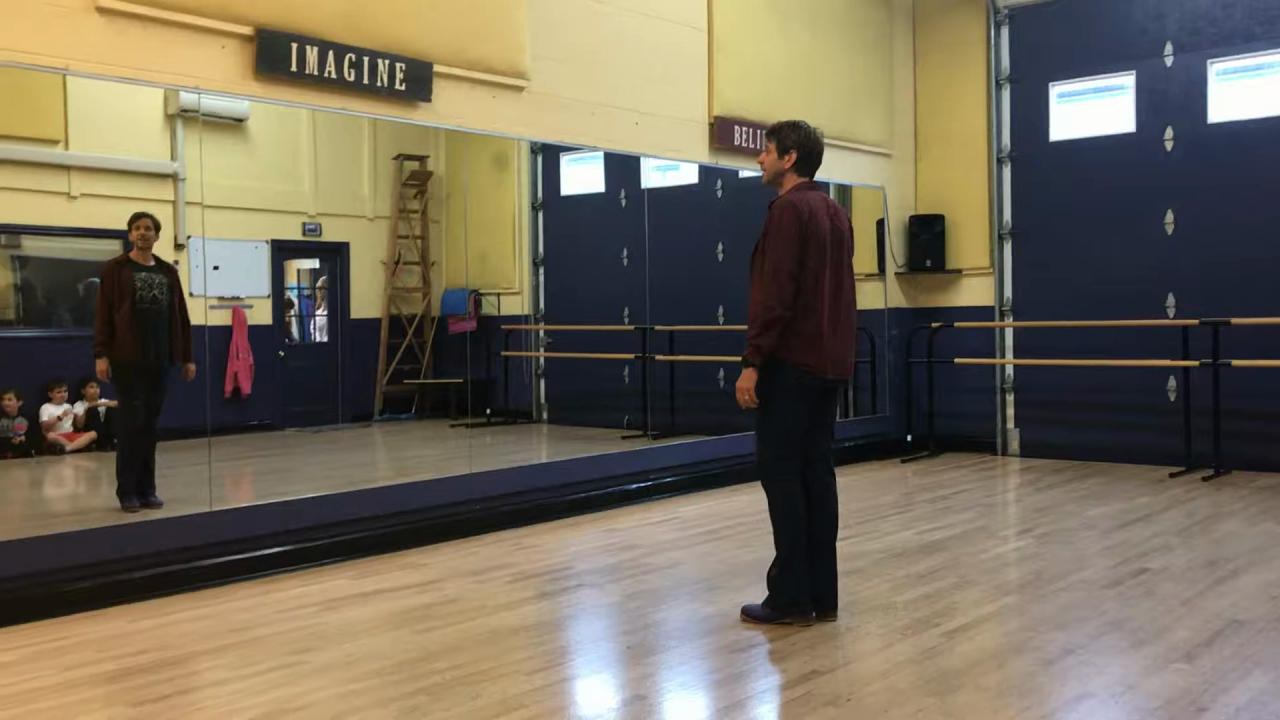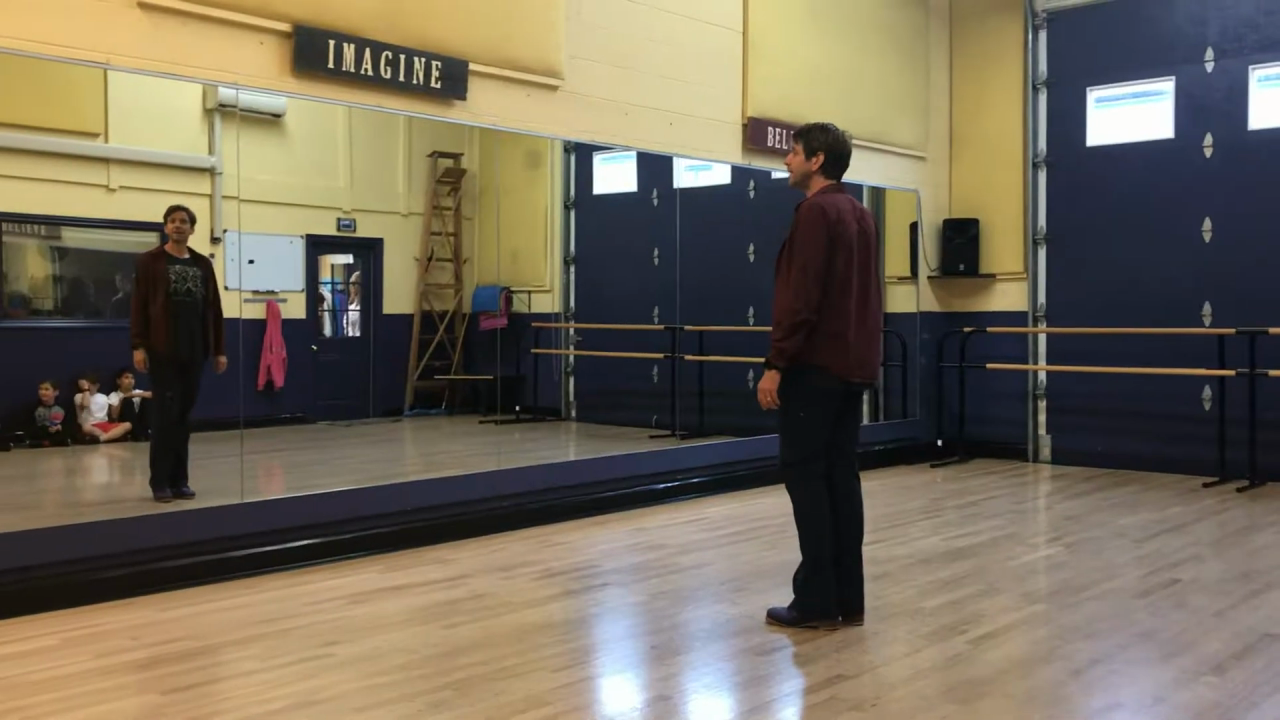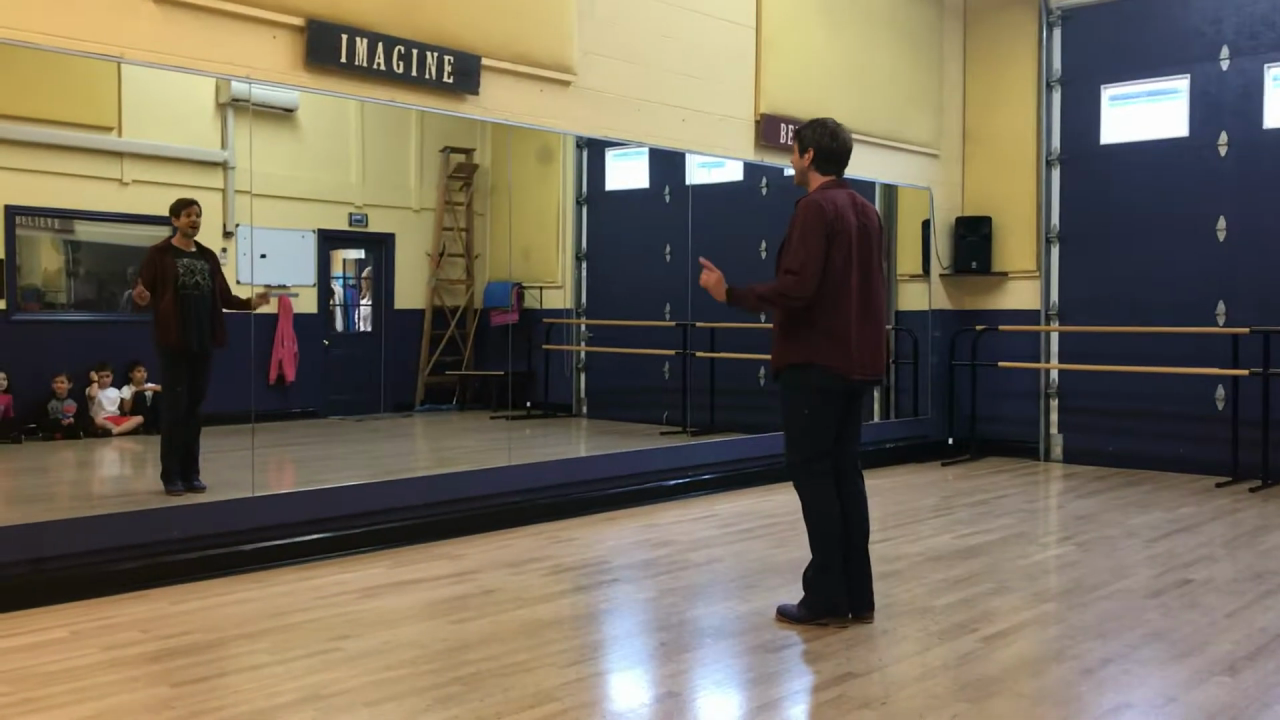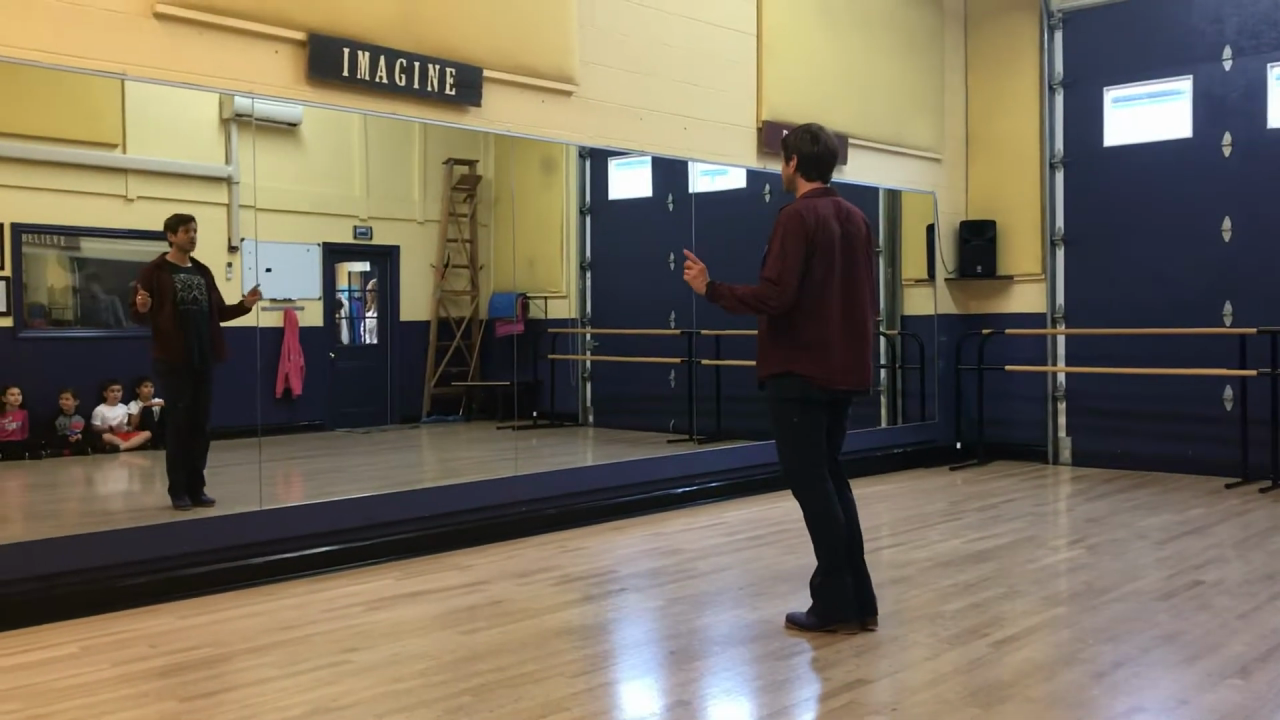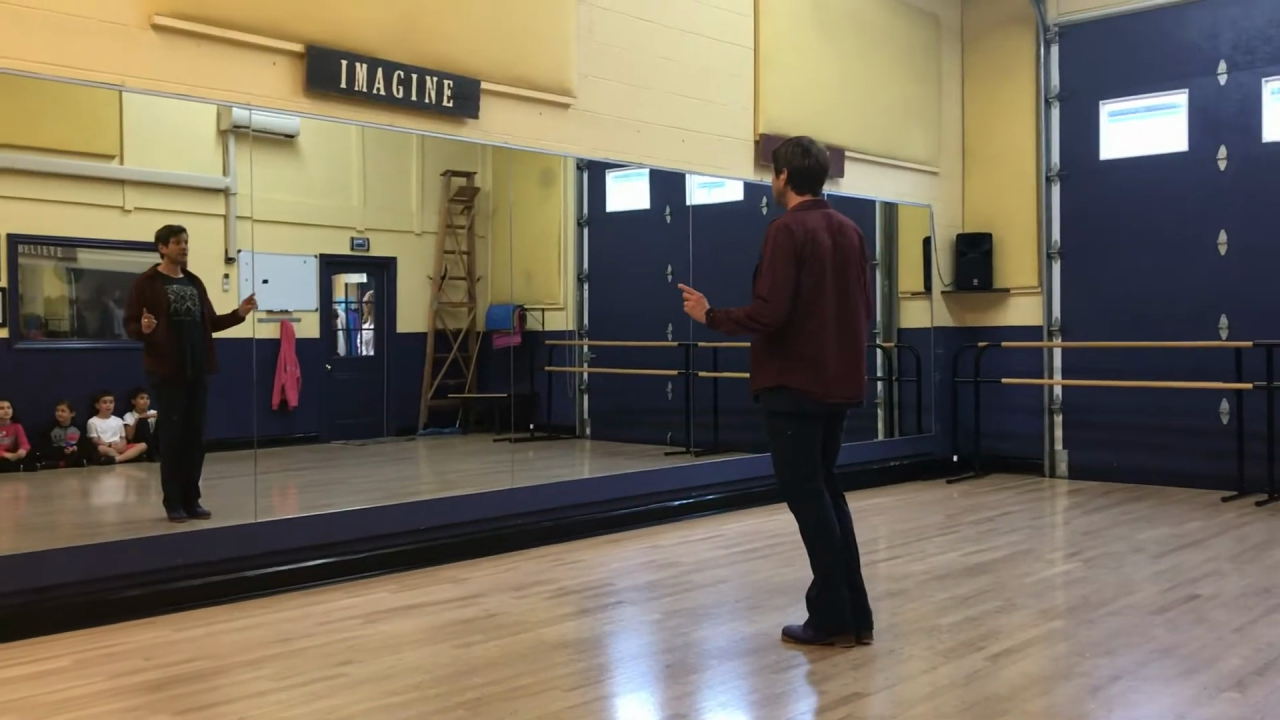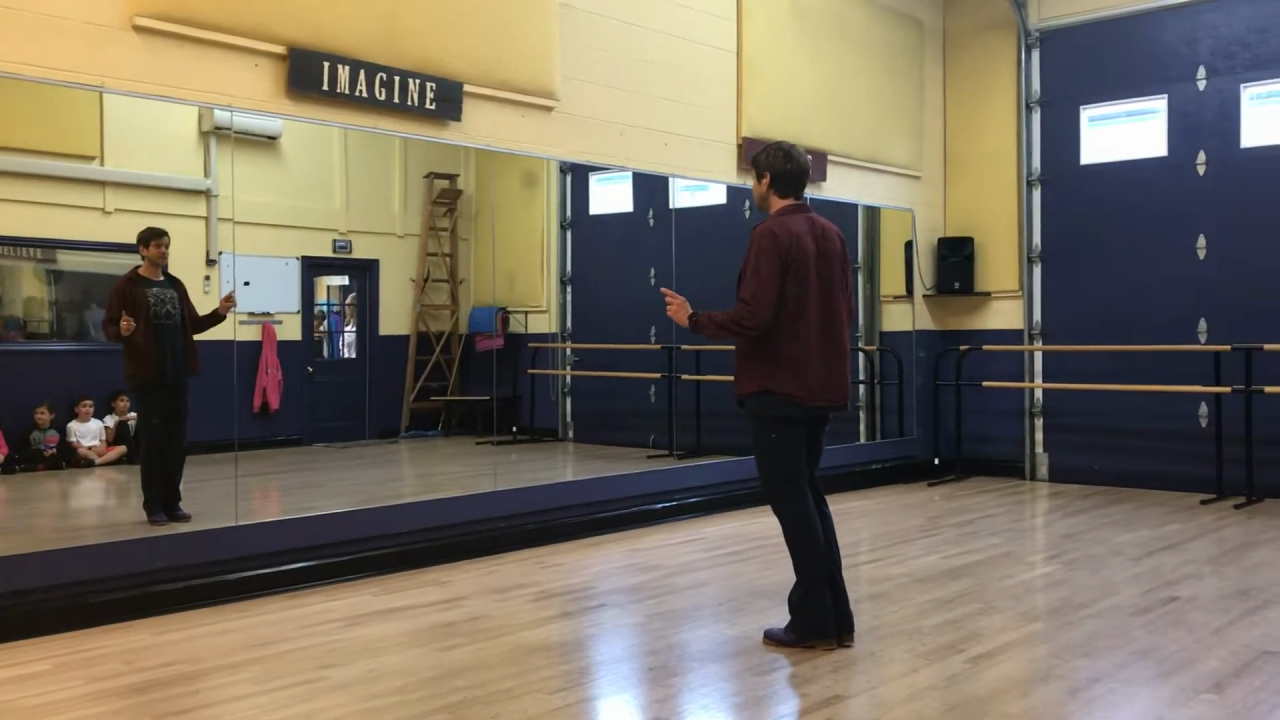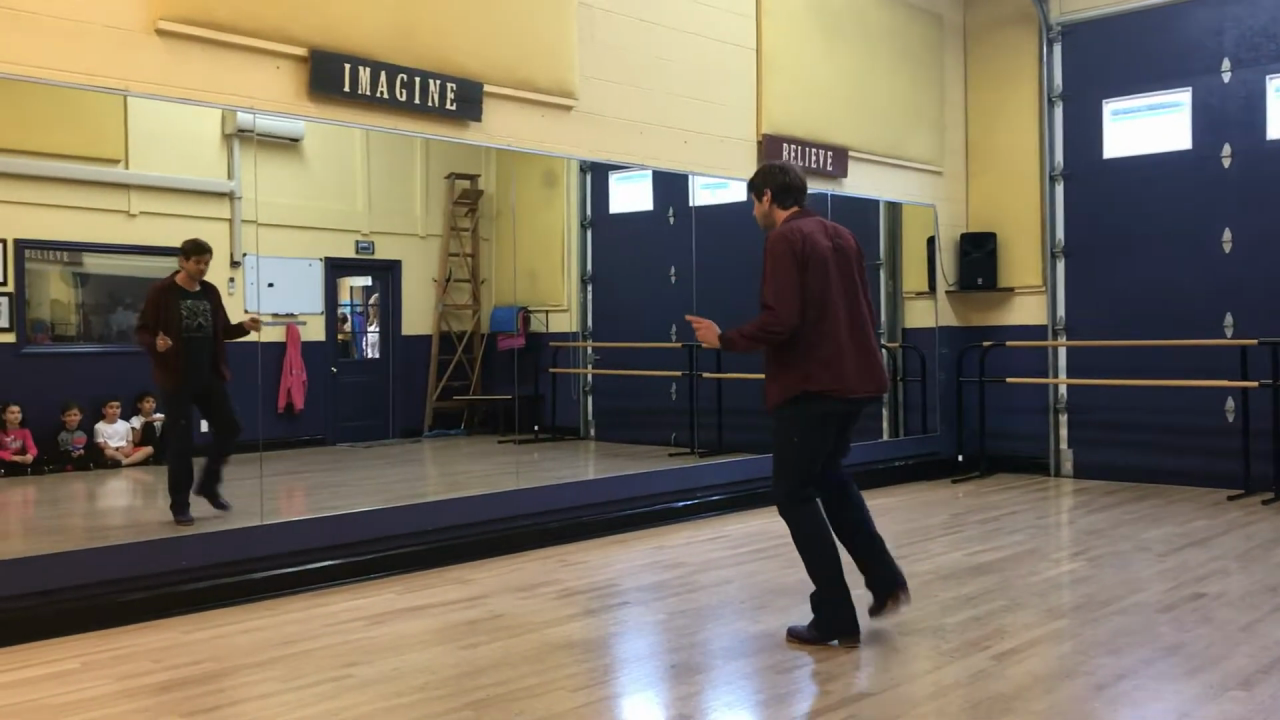
dt=0.7s
person 1, frame 1
left shoulder: (789, 209)
right shoulder: (835, 213)
left elbow: (776, 295)
left wrist: (752, 362)
left hip: (790, 365)
right hip: (828, 363)
left knee: (781, 474)
right knee: (816, 473)
left ankle: (790, 598)
right ankle: (822, 594)
person 1, frame 2
left shoulder: (815, 211)
right shoulder: (861, 215)
left elbow: (801, 299)
left wrist: (775, 364)
left hip: (815, 367)
right hip: (853, 366)
left knee: (805, 476)
right knee: (841, 476)
left ankle: (817, 601)
right ankle: (848, 599)
person 1, frame 3
left shoulder: (815, 208)
right shoulder: (866, 212)
left elbow: (796, 288)
left wrist: (731, 293)
left hip: (814, 364)
right hip: (857, 363)
left knee: (812, 475)
right knee: (845, 473)
left ankle: (826, 598)
right ankle: (856, 595)
person 1, frame 4
left shoulder: (798, 216)
right shoulder: (856, 220)
left elbow: (775, 295)
left wrist: (710, 288)
left hip: (798, 372)
right hip: (843, 371)
left knee: (810, 483)
right knee: (830, 477)
left ankle: (835, 605)
right ankle: (858, 600)
person 1, frame 5
left shoulder: (787, 230)
right shoulder: (849, 231)
left elbow: (769, 313)
right elbow: (862, 308)
left wrist: (710, 316)
left hip: (793, 386)
right hip: (837, 384)
left knee: (806, 497)
right knee: (825, 491)
left ankle: (831, 617)
right ankle: (853, 613)
person 1, frame 6
left shoulder: (771, 234)
right shoulder: (831, 235)
left elbow: (753, 316)
right elbow: (844, 311)
left wrist: (693, 319)
left hip: (778, 389)
right hip: (822, 386)
left knee: (791, 501)
right knee: (808, 495)
left ankle: (813, 622)
right ankle: (835, 618)
person 1, frame 7
left shoulder: (784, 240)
right shoulder: (842, 236)
left elbow: (779, 321)
left wrist: (723, 339)
left hip: (810, 385)
right hip: (859, 379)
left knee: (795, 496)
right knee: (829, 477)
left ankle: (835, 618)
right ankle: (884, 580)
person 2, frame 1
left shoulder: (168, 272)
right shoulder: (115, 269)
left elbow: (180, 316)
right elbow: (104, 315)
left wrist: (187, 357)
right wrist: (101, 354)
left hip: (160, 359)
right hip: (128, 360)
left knee: (150, 424)
right knee: (131, 423)
left ankle: (147, 489)
right ankle: (127, 491)
person 2, frame 2
left shoulder: (203, 264)
right shoulder: (150, 261)
left elbow: (214, 309)
right elbow: (139, 307)
left wrist: (219, 349)
right wrist: (138, 346)
left hip: (195, 351)
right hip: (163, 351)
left knee: (184, 415)
right knee: (165, 414)
left ankle: (179, 480)
right ankle: (160, 481)
person 2, frame 3
left shoulder: (208, 257)
right shoulder: (158, 255)
left elbow: (223, 298)
right elbow: (146, 296)
left wrist: (249, 303)
right wrist: (142, 300)
left hip: (203, 344)
right hip: (172, 344)
left knee: (194, 408)
right knee: (175, 407)
left ankle: (191, 473)
right ankle: (171, 475)
person 2, frame 4
left shoulder: (203, 272)
right shoulder: (155, 271)
left elbow: (218, 313)
right elbow: (140, 316)
left wrist: (244, 305)
right wrist: (142, 309)
left hip: (203, 358)
right hip: (173, 360)
left knee: (200, 423)
right knee: (178, 423)
left ankle: (196, 487)
right ankle: (178, 490)
person 2, frame 5
left shoulder: (194, 283)
right shoulder: (147, 283)
left elbow: (209, 323)
right elbow: (130, 325)
left wrist: (239, 313)
right wrist: (143, 329)
left hip: (197, 370)
right hip: (166, 372)
left knee: (195, 436)
right knee: (173, 436)
left ankle: (191, 499)
right ankle: (173, 502)
person 2, frame 6
left shoulder: (175, 285)
right shoulder: (127, 286)
left elbow: (192, 325)
right elbow: (108, 326)
left wrist: (219, 312)
right wrist: (122, 331)
left hip: (177, 373)
right hip: (146, 375)
left knee: (176, 439)
right knee: (153, 439)
left ankle: (172, 502)
right ankle: (154, 506)
person 2, frame 7
left shoulder: (211, 293)
right shoulder: (161, 293)
left elbow: (222, 331)
right elbow: (142, 331)
left wrist: (243, 327)
right wrist: (156, 345)
left hip: (210, 375)
right hip: (176, 378)
left knee: (230, 427)
right knee: (181, 441)
left ankle: (208, 484)
right ankle: (180, 506)
